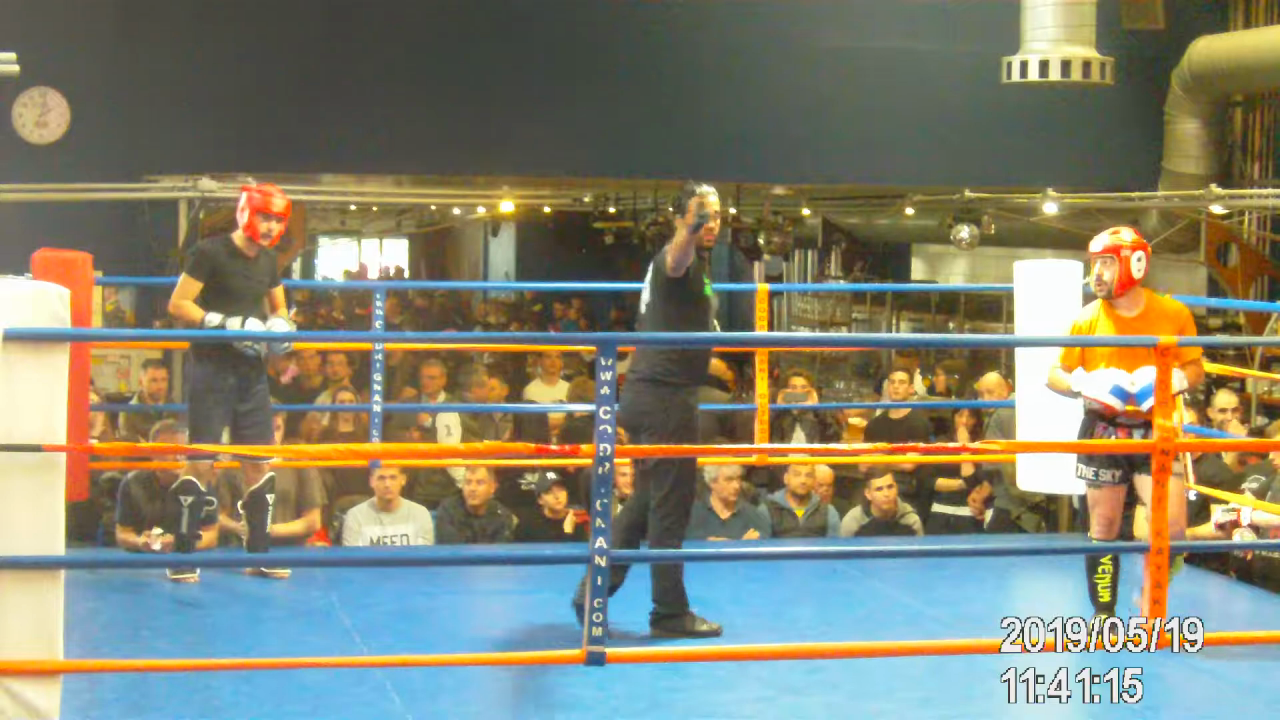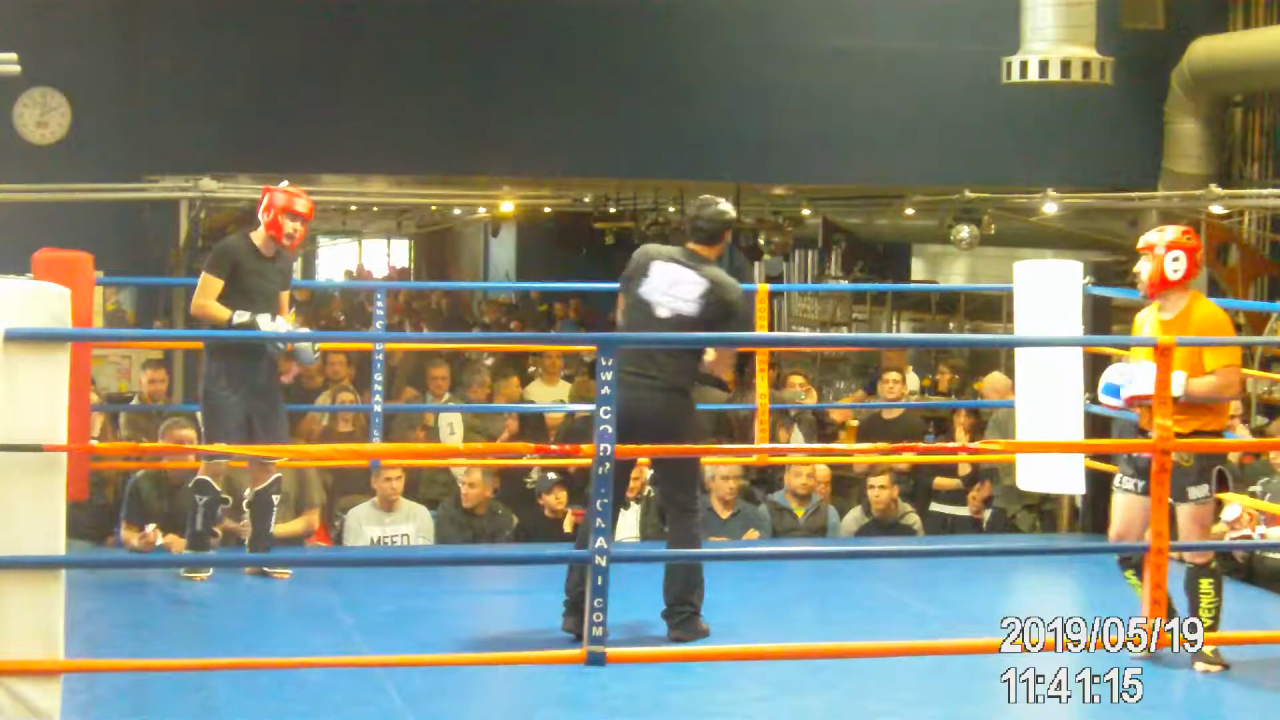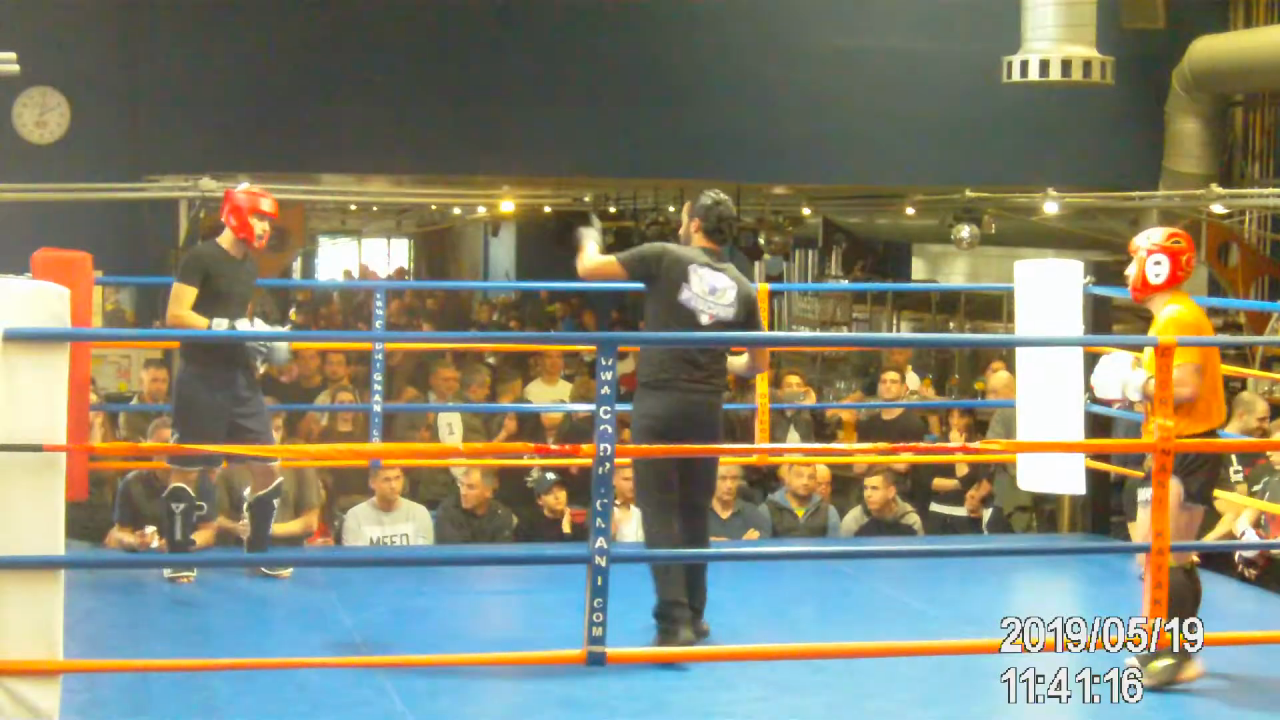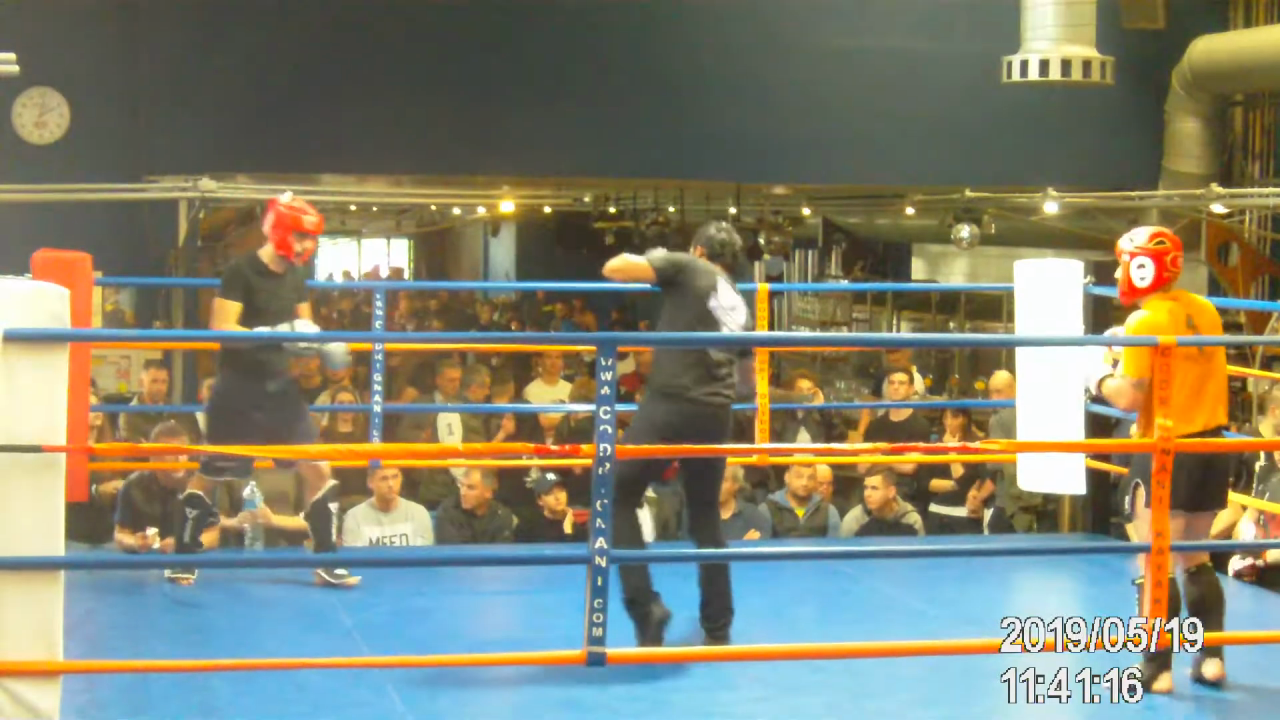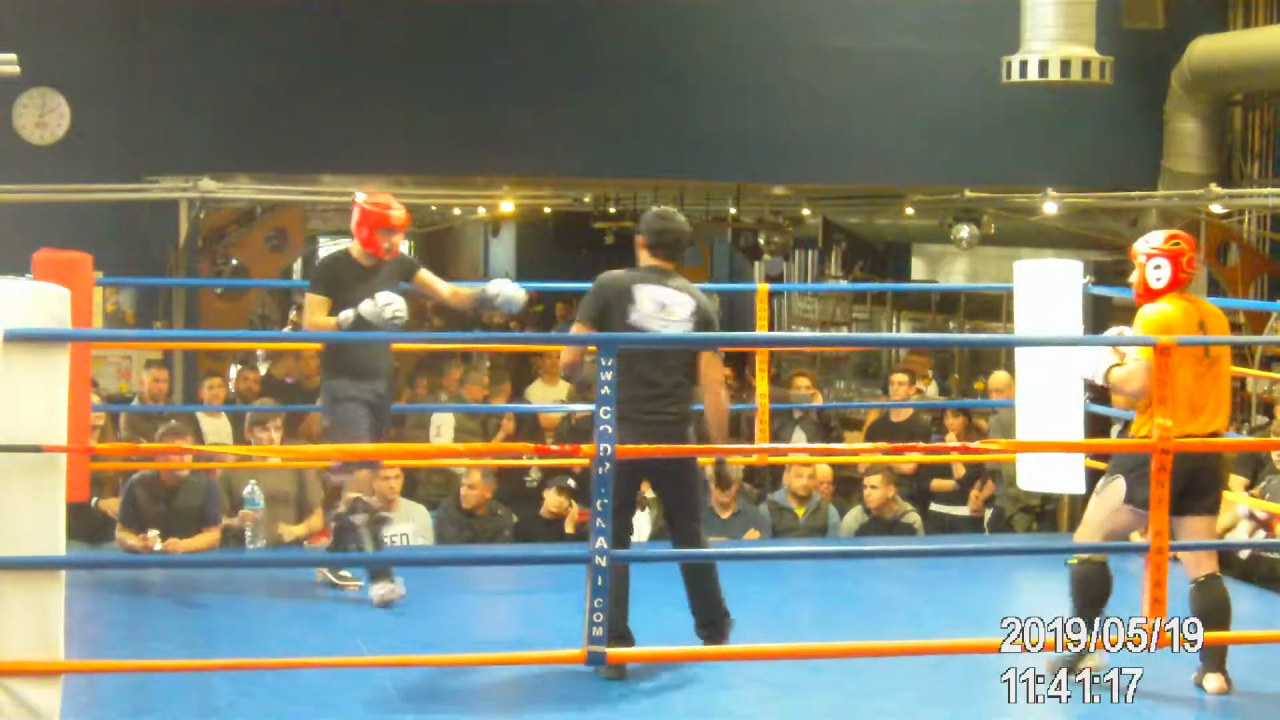
dt=0.5s
person 1, frame 1
left shoulder: (692, 264)
right shoulder: (675, 261)
right elbow: (678, 252)
right wrist: (689, 228)
left hip: (649, 392)
right hip: (664, 395)
left knee: (645, 501)
right knee: (670, 507)
right ankle: (670, 614)
person 1, frame 2
left shoulder: (646, 256)
right shoulder: (728, 292)
right elbow: (722, 366)
left hip: (621, 395)
right hip: (670, 404)
left knee: (603, 503)
right knee: (682, 510)
left ankle: (578, 610)
right ankle: (684, 616)
person 1, frame 3
left shoulder: (664, 257)
right shoulder: (742, 288)
left elbow: (587, 269)
right elbow: (758, 364)
left wrist: (589, 238)
left hip: (657, 401)
right hip: (705, 407)
left knee: (658, 510)
right knee: (695, 513)
left ankle: (674, 619)
right ankle: (689, 616)
person 1, frame 4
left shoulder: (685, 267)
right shoulder: (742, 307)
left elbow: (613, 269)
right elbow: (743, 370)
left wrist: (652, 258)
left hip: (668, 406)
right hip: (716, 417)
left knee: (617, 499)
right knee: (706, 518)
left ankle: (644, 604)
right ankle: (718, 625)
person 1, frame 5
left shoulder: (612, 286)
right shoulder: (699, 304)
left elbow: (569, 359)
right elbow: (712, 385)
left wrist: (585, 377)
right wrist: (720, 452)
left hip: (620, 433)
right hip: (673, 435)
left knee: (614, 540)
right knee: (688, 533)
left ankle: (613, 644)
right ankle: (715, 627)
person 2, frame 1
left shoulder: (1173, 313)
right shoulder: (1087, 319)
left elbow: (1196, 369)
right elbow: (1056, 376)
left wrist: (1175, 380)
right wrist: (1085, 385)
left hip: (1154, 433)
right hip: (1104, 432)
left knee: (1173, 527)
right knee: (1103, 529)
right ankle: (1104, 614)
person 2, frame 2
left shoulder: (1210, 319)
right shoulder: (1144, 319)
left elbow: (1228, 385)
left wrist: (1168, 384)
right wrist: (1124, 384)
left hip: (1194, 448)
right hip: (1147, 443)
left knee: (1196, 550)
right knee: (1122, 539)
left ankle: (1207, 643)
person 2, frame 3
left shoulder: (1178, 316)
right shoulder: (1170, 316)
left elbow: (1187, 386)
left wrist: (1134, 386)
right wrist: (1134, 375)
left hip: (1186, 451)
right hip: (1177, 449)
right knee: (1174, 555)
left ankle: (1175, 655)
right ankle: (1169, 649)
person 2, frame 4
left shoulder: (1144, 321)
right shoulder: (1205, 310)
left elbow: (1128, 397)
left wrist: (1100, 376)
left hip: (1167, 453)
right hip: (1211, 447)
right knee: (1197, 559)
left ankle: (1157, 668)
right ankle: (1210, 657)
person 2, frame 5
left shoulder: (1156, 315)
right shoulder: (1215, 317)
left elbow: (1139, 383)
left wrist: (1105, 367)
right wrist: (1132, 354)
left hip: (1155, 452)
right hip: (1205, 453)
left knee: (1088, 543)
right knee: (1203, 567)
left ankle: (1084, 645)
right ankle: (1214, 668)
person 3, frame 1
left shoulder: (269, 260)
right shoulder: (211, 252)
left elbow: (279, 309)
right elbow: (177, 305)
left wrist: (281, 330)
right wrist: (224, 324)
left hip: (251, 370)
right hip: (212, 368)
left knee: (259, 461)
right knee: (201, 462)
left ankle: (259, 551)
person 3, frame 2
left shoulder: (284, 261)
right shoulder: (231, 249)
right elbow: (200, 305)
left wrist: (294, 339)
right wrist: (250, 321)
left hip: (264, 367)
right hip: (226, 366)
left knee: (267, 460)
right knee: (217, 459)
left ankle: (260, 551)
right ankle: (198, 548)
person 3, frame 3
left shoulder: (248, 263)
right shoulder: (201, 257)
right elbow: (175, 316)
left wrist: (261, 338)
right wrist: (229, 328)
left hip: (241, 376)
right hip: (202, 377)
left knee: (267, 466)
right knee: (187, 468)
left ankle: (258, 551)
right ankle: (178, 555)
person 3, frame 4
left shoulder: (296, 275)
right shoulder: (239, 272)
right elbow: (222, 329)
left wrist: (322, 345)
right wrist: (275, 333)
left hip: (280, 384)
right hip: (238, 386)
left knee: (317, 469)
right knee: (210, 474)
left ankle: (326, 561)
right ankle: (184, 557)
person 3, frame 5
left shoulder: (398, 263)
right shoulder: (331, 268)
left elbow: (447, 294)
right elbow: (309, 325)
left wrist: (485, 295)
right wrist: (357, 315)
left hip: (381, 382)
right hip: (343, 385)
left knee: (363, 478)
right knee: (359, 475)
left ankle: (334, 562)
right ankle: (379, 575)
